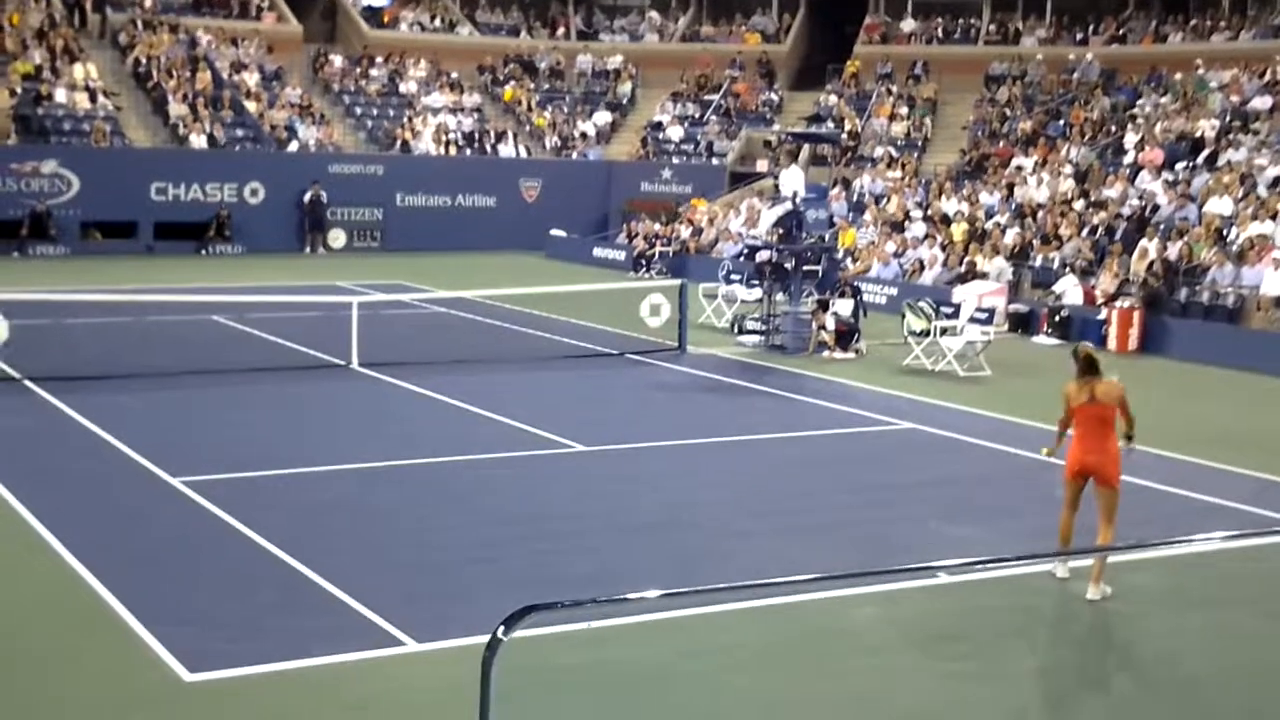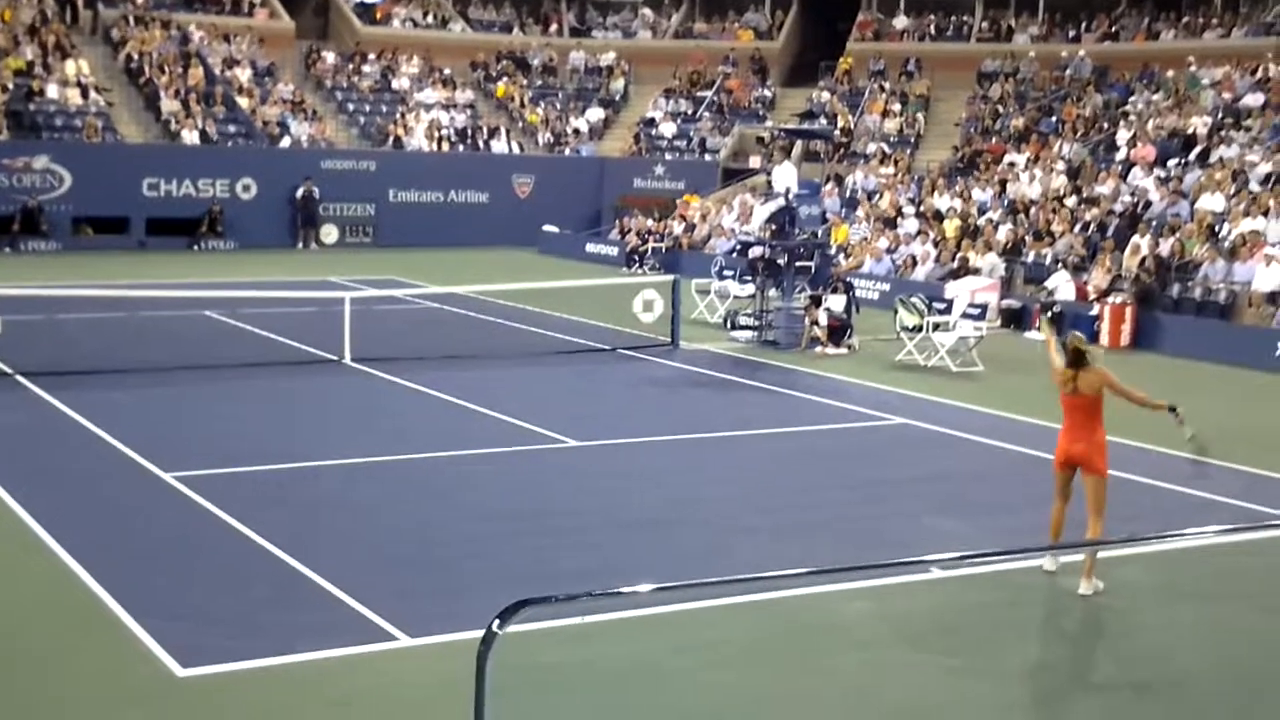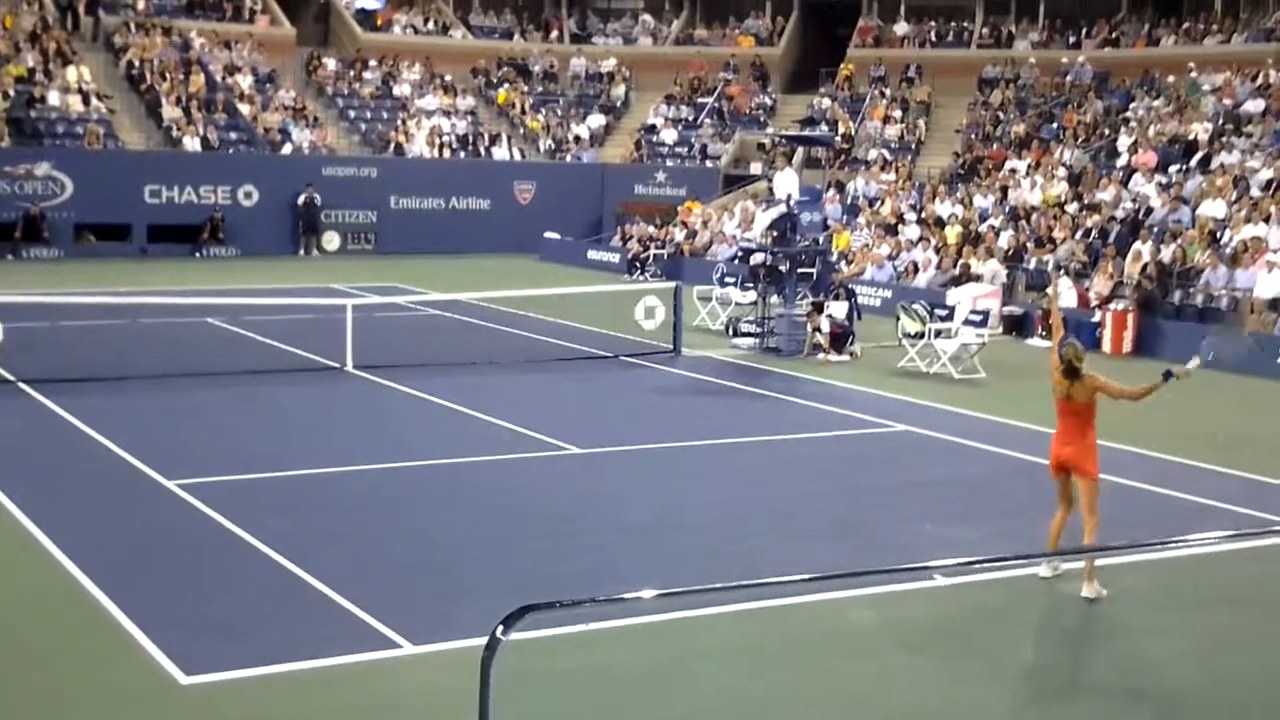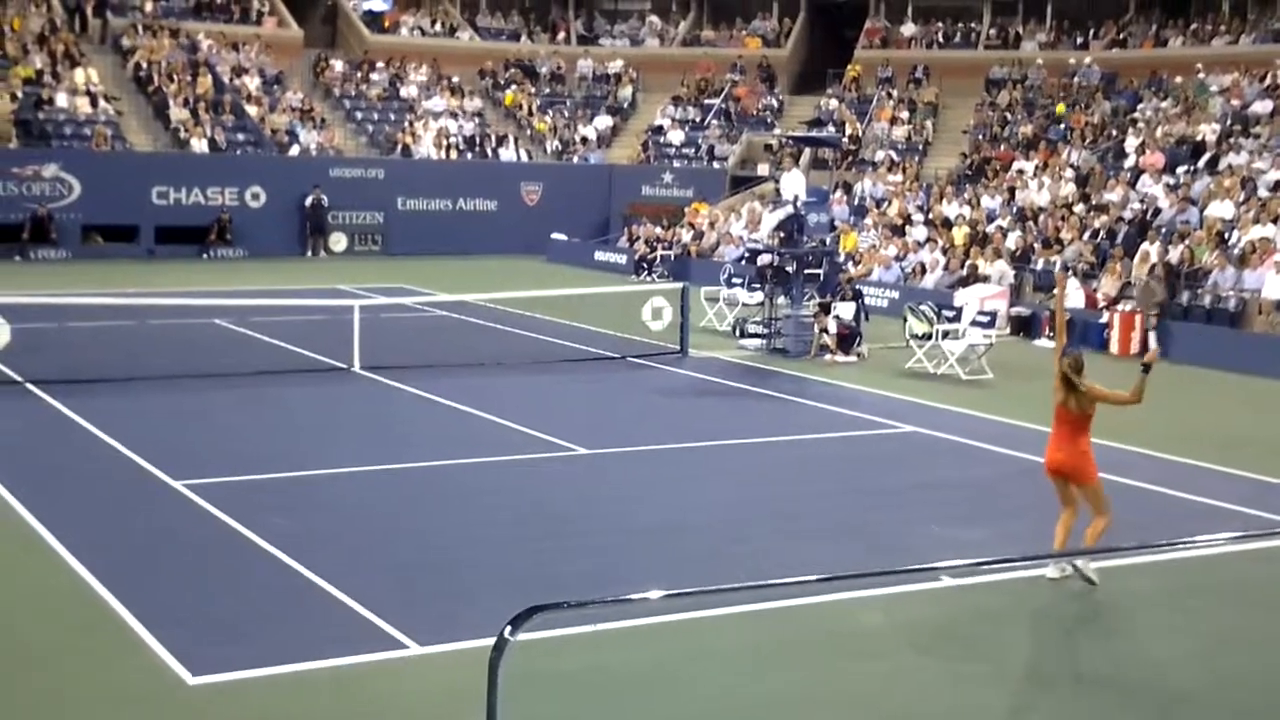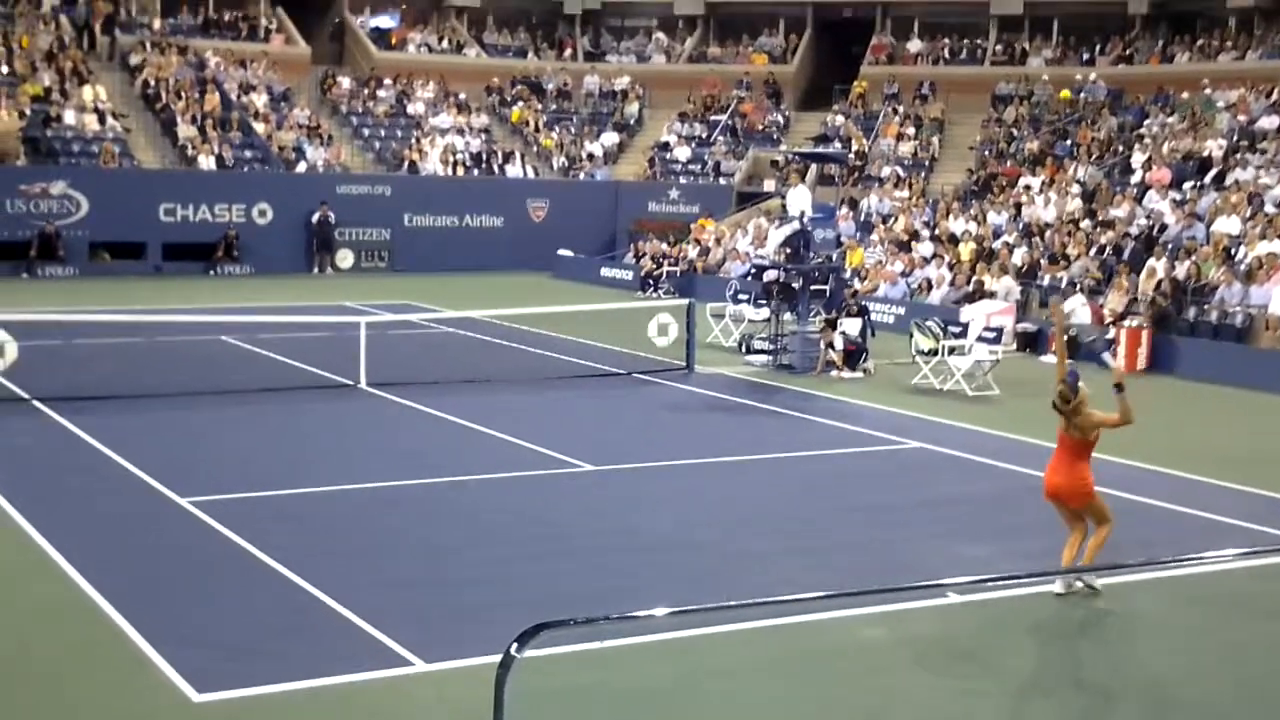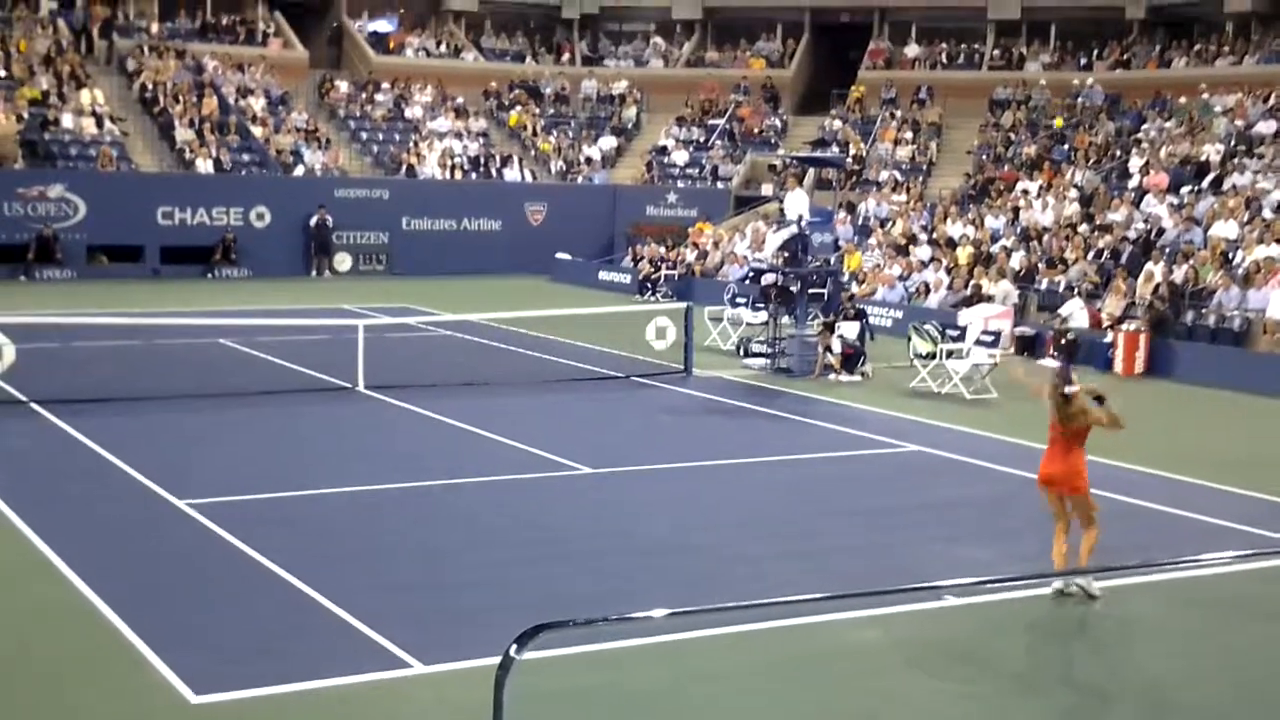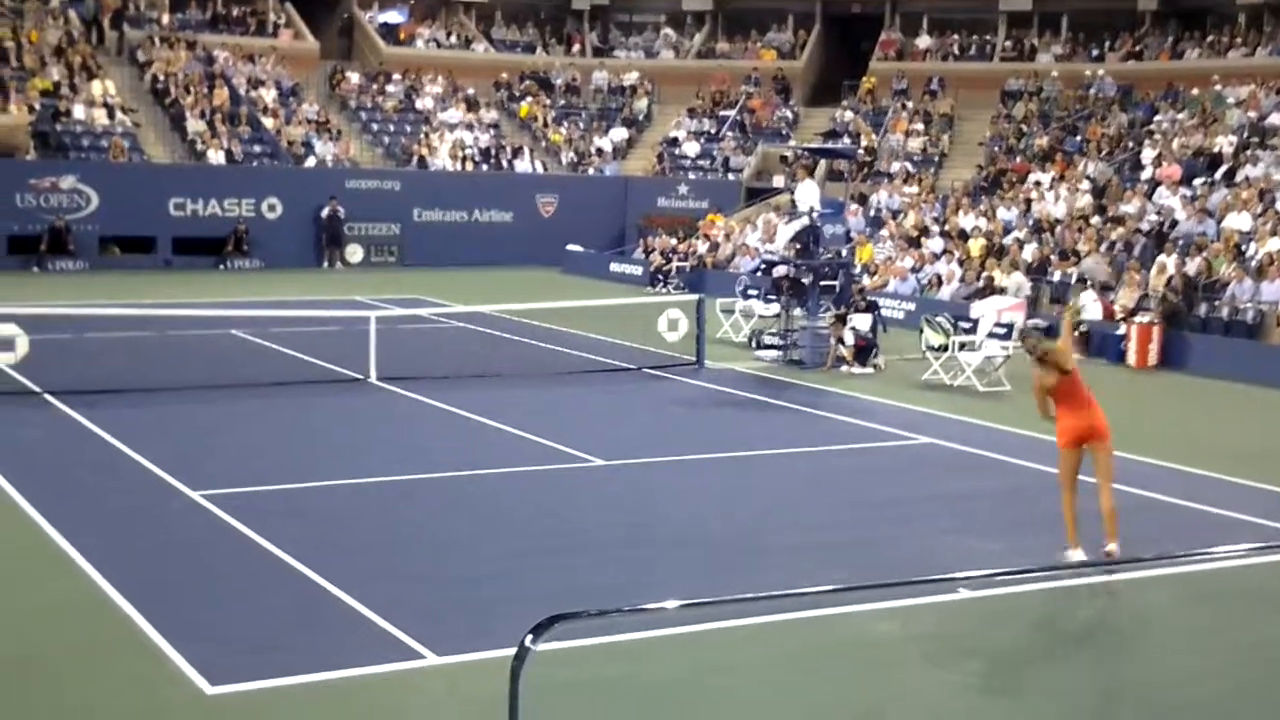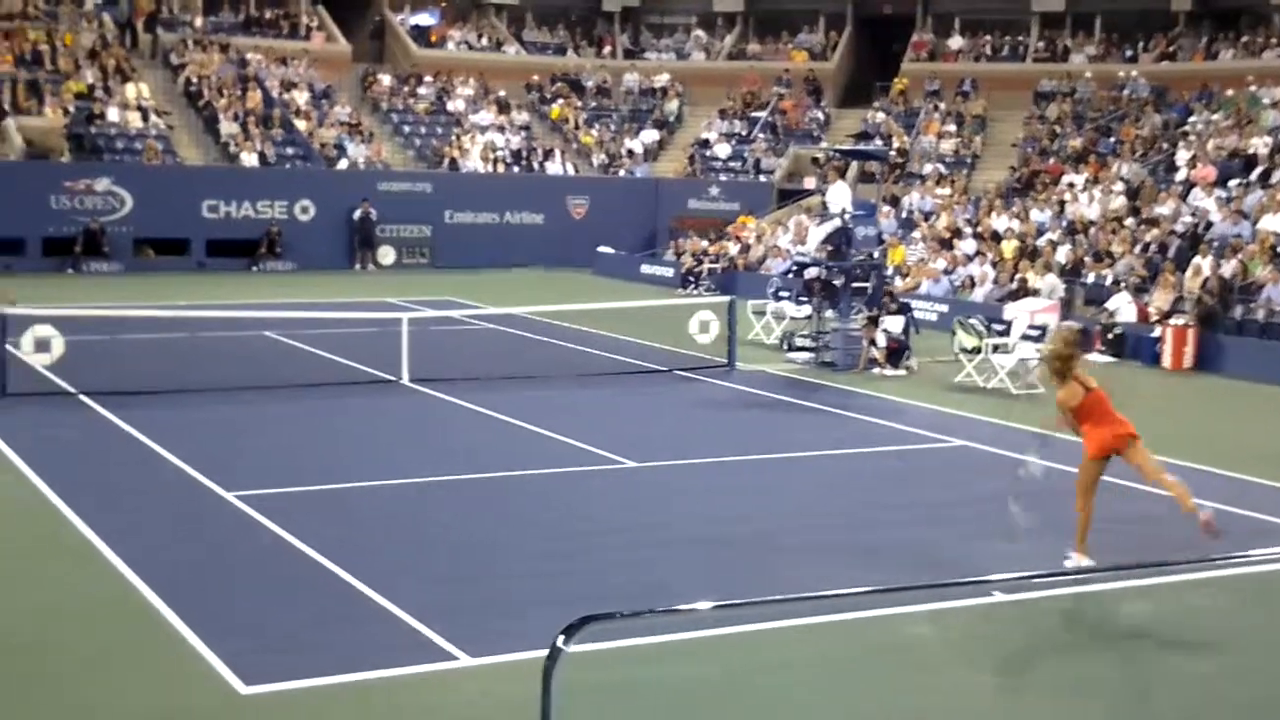
dt=0.2s
person 1, frame 1
left shoulder: (1070, 390)
right shoulder: (1114, 387)
right elbow: (1129, 420)
left wrist: (1057, 442)
right wrist: (1129, 437)
left hip: (1078, 457)
right hip: (1106, 459)
left knee: (1069, 509)
right knee: (1106, 524)
left ankle: (1061, 564)
right ankle: (1095, 584)
person 1, frame 2
left shoulder: (1061, 373)
right shoulder: (1098, 376)
left elbow: (1052, 350)
right elbow: (1136, 397)
left wrist: (1049, 331)
right wrist: (1168, 407)
left hip: (1066, 447)
right hip: (1091, 449)
left knee: (1060, 501)
right knee: (1095, 517)
left ankle: (1050, 555)
right ankle: (1087, 579)
person 1, frame 3
left shoulder: (1056, 375)
right shoulder: (1090, 382)
left elbow: (1055, 334)
right elbow: (1136, 394)
left wrist: (1053, 302)
right wrist: (1166, 377)
left hip: (1059, 451)
right hip: (1082, 454)
left knee: (1065, 507)
right knee: (1091, 521)
left ankle: (1049, 561)
right ankle: (1089, 582)
person 1, frame 4
left shoulder: (1060, 382)
right shoulder: (1089, 393)
left elbow: (1060, 336)
right elbow: (1135, 398)
left wrist: (1059, 297)
right wrist: (1146, 367)
left hip: (1053, 457)
right hip: (1077, 459)
left knee: (1069, 508)
right knee: (1102, 514)
left ankle: (1057, 563)
right ankle: (1082, 559)
person 1, frame 5
left shoulder: (1065, 409)
right shoulder: (1090, 419)
left elbow: (1061, 363)
right elbow: (1125, 419)
left wrist: (1058, 329)
right wrist: (1119, 387)
left hip: (1052, 482)
right hip: (1076, 484)
left knee: (1078, 527)
right knee: (1103, 523)
left ankle: (1065, 578)
right ankle: (1084, 569)
person 1, frame 6
left shoulder: (1055, 400)
right shoulder: (1084, 411)
left elbow: (1038, 388)
right elbow: (1116, 424)
right wrist: (1100, 401)
left hip: (1048, 472)
right hip: (1070, 473)
left knee: (1062, 527)
right knee: (1090, 527)
left ankle: (1060, 577)
right ankle: (1082, 576)
person 1, frame 7
left shoulder: (1039, 380)
right shoulder: (1062, 354)
left elbow: (1046, 414)
right elbow: (1068, 328)
left hip: (1069, 426)
right hip: (1095, 422)
left knee: (1068, 492)
right knee: (1105, 487)
left ankle: (1074, 548)
right ankle: (1111, 542)
person 1, frame 8
left shoulder: (1061, 396)
right shoulder: (1080, 374)
left elbow: (1074, 428)
left hip: (1099, 438)
right hip: (1121, 430)
left knee: (1084, 499)
right knee: (1159, 477)
left ankle: (1081, 556)
right ankle: (1197, 511)
